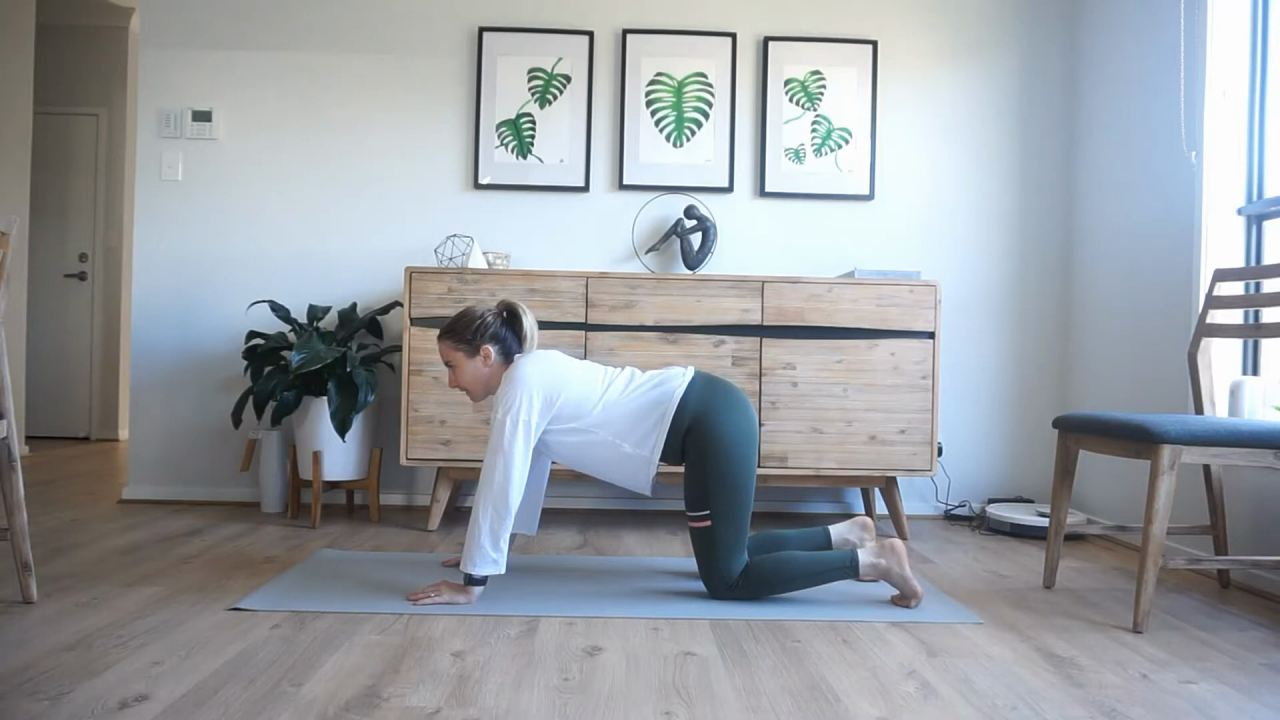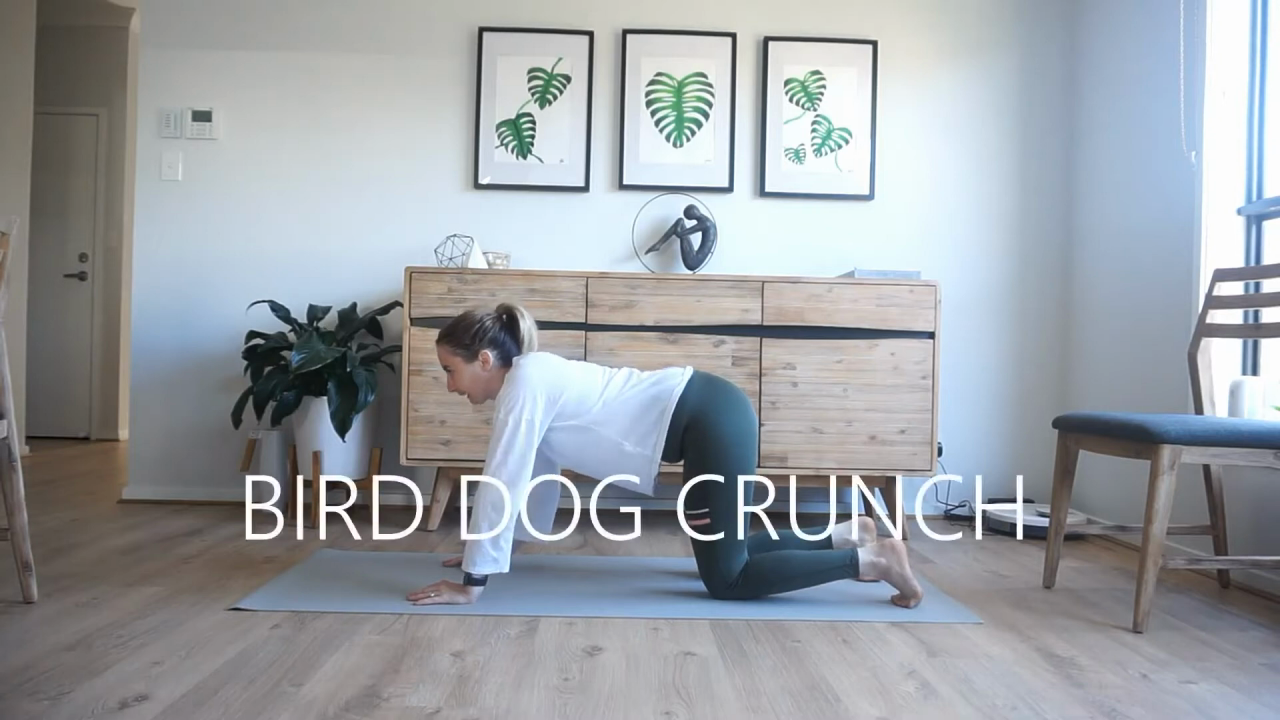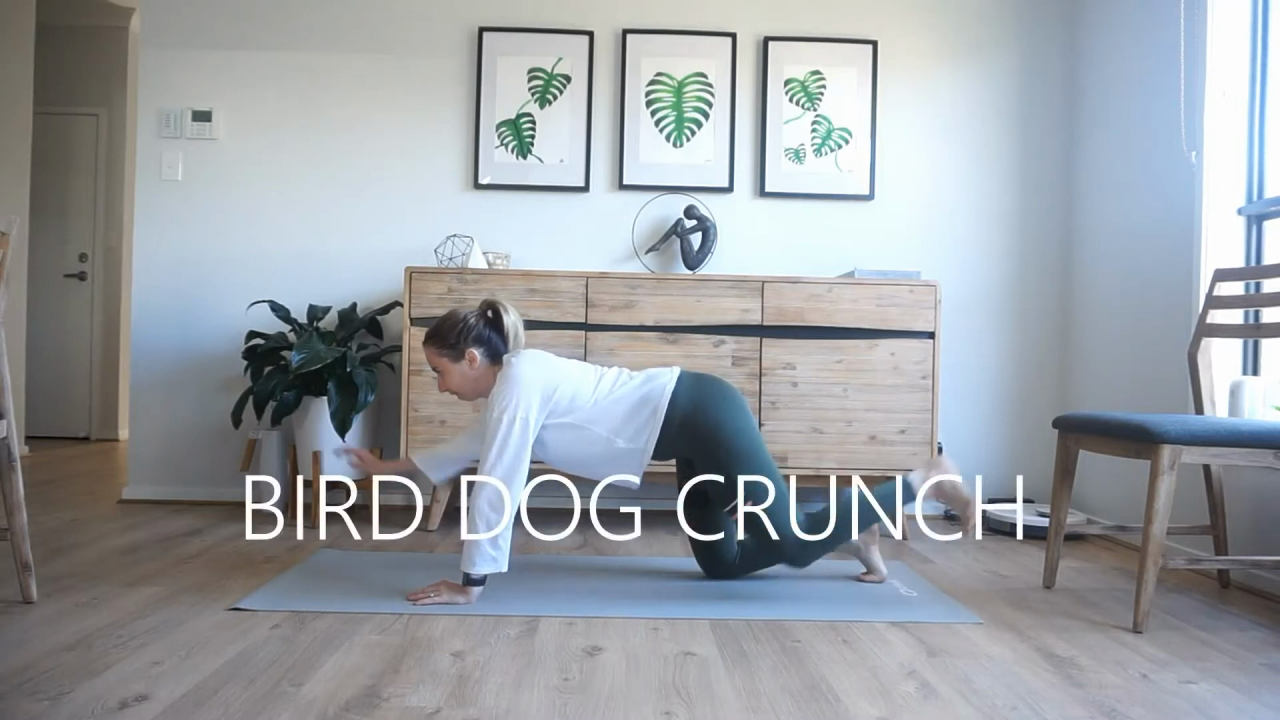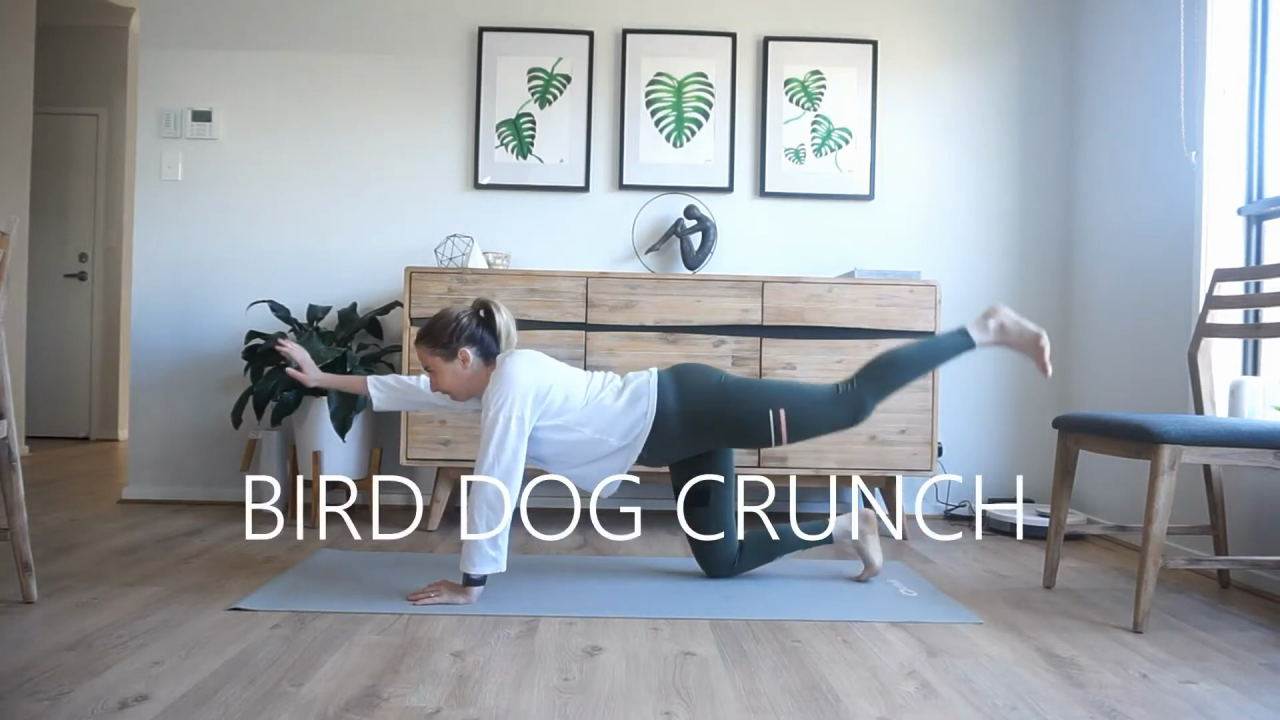
dt=0.4s
person 1, frame 1
left shoulder: (520, 383)
right shoulder: (534, 372)
left elbow: (498, 486)
right elbow: (524, 476)
left wrist: (471, 582)
right wrist: (480, 552)
left hip: (711, 417)
right hip: (704, 413)
left knee: (727, 580)
right knee: (721, 553)
left ankle: (874, 560)
right ankle: (846, 534)
person 1, frame 2
left shoulder: (522, 383)
right shoulder: (534, 380)
left elbow: (500, 487)
right elbow: (536, 477)
left wrist: (470, 582)
right wrist: (485, 546)
left hip: (710, 415)
right hip: (704, 415)
left knee: (727, 578)
right knee: (719, 557)
left ankle: (870, 556)
right ankle: (847, 533)
person 1, frame 3
left shoulder: (517, 381)
right shoulder: (514, 378)
left elbow: (497, 485)
right elbow: (475, 442)
left wrist: (470, 582)
right wrist: (397, 465)
left hip: (700, 412)
right hip: (691, 422)
left knee: (797, 542)
right knee: (721, 559)
left ankle: (925, 479)
right ankle: (850, 533)
person 1, frame 4
left shoulder: (510, 382)
right shoulder: (498, 376)
left elbow: (494, 490)
right elbow: (414, 391)
left wrist: (471, 582)
right wrist: (328, 379)
left hip: (690, 409)
right hip: (685, 429)
left knee: (847, 404)
right knee: (721, 560)
left ankle: (986, 327)
right ankle: (847, 528)
